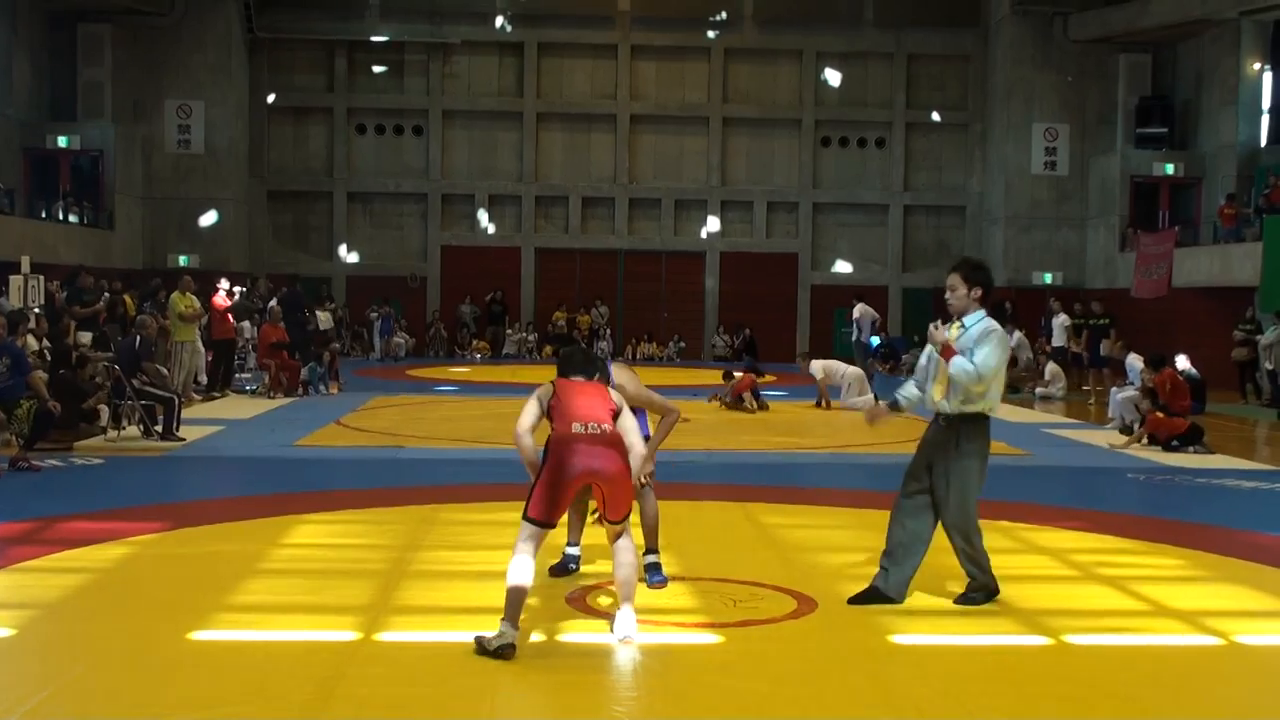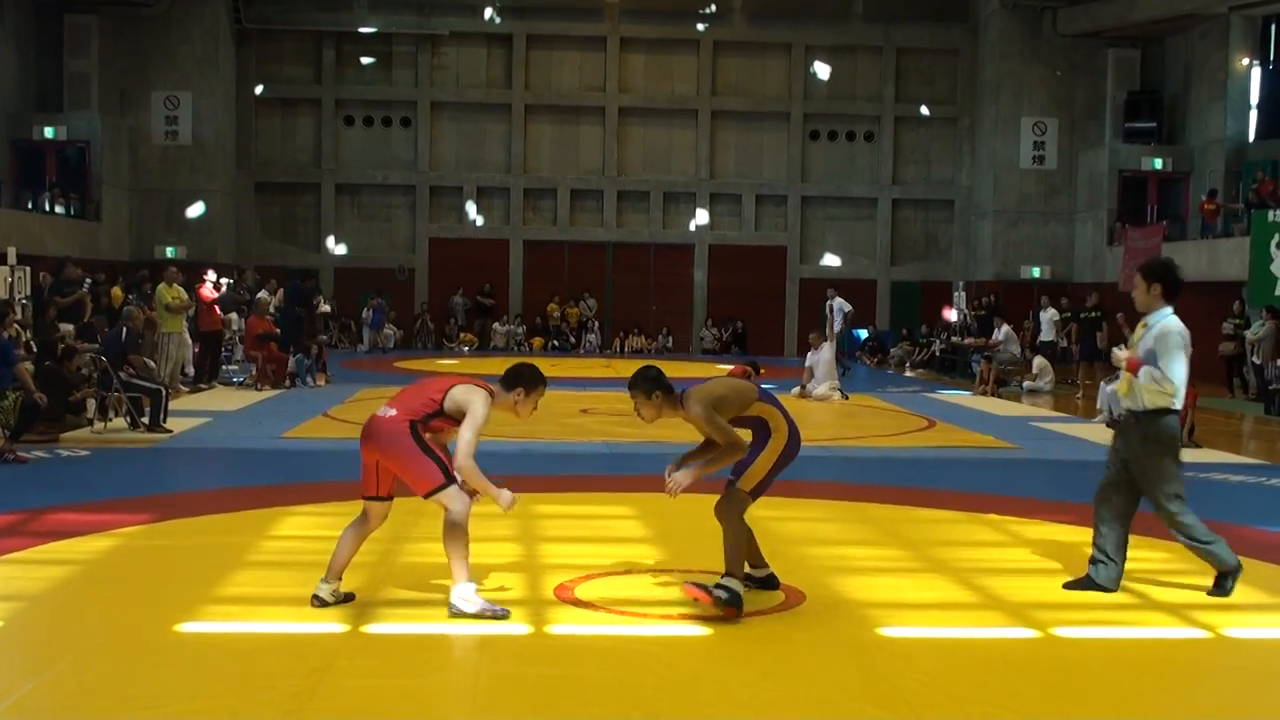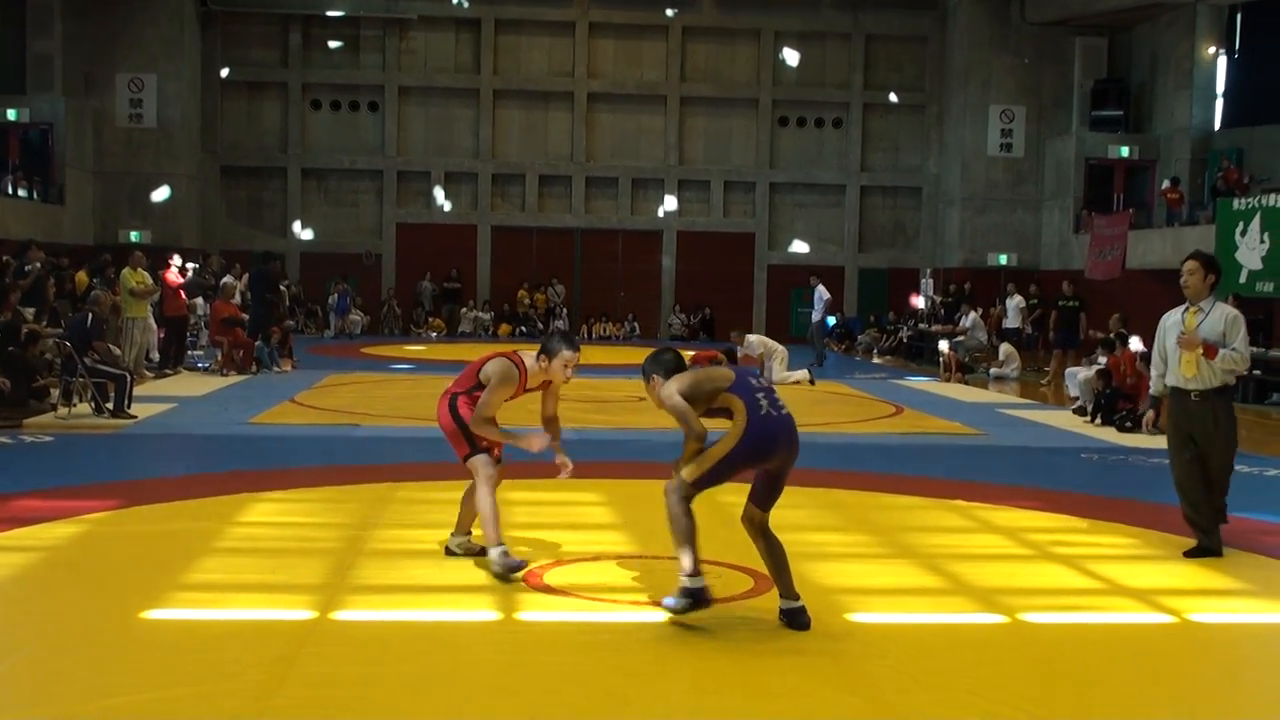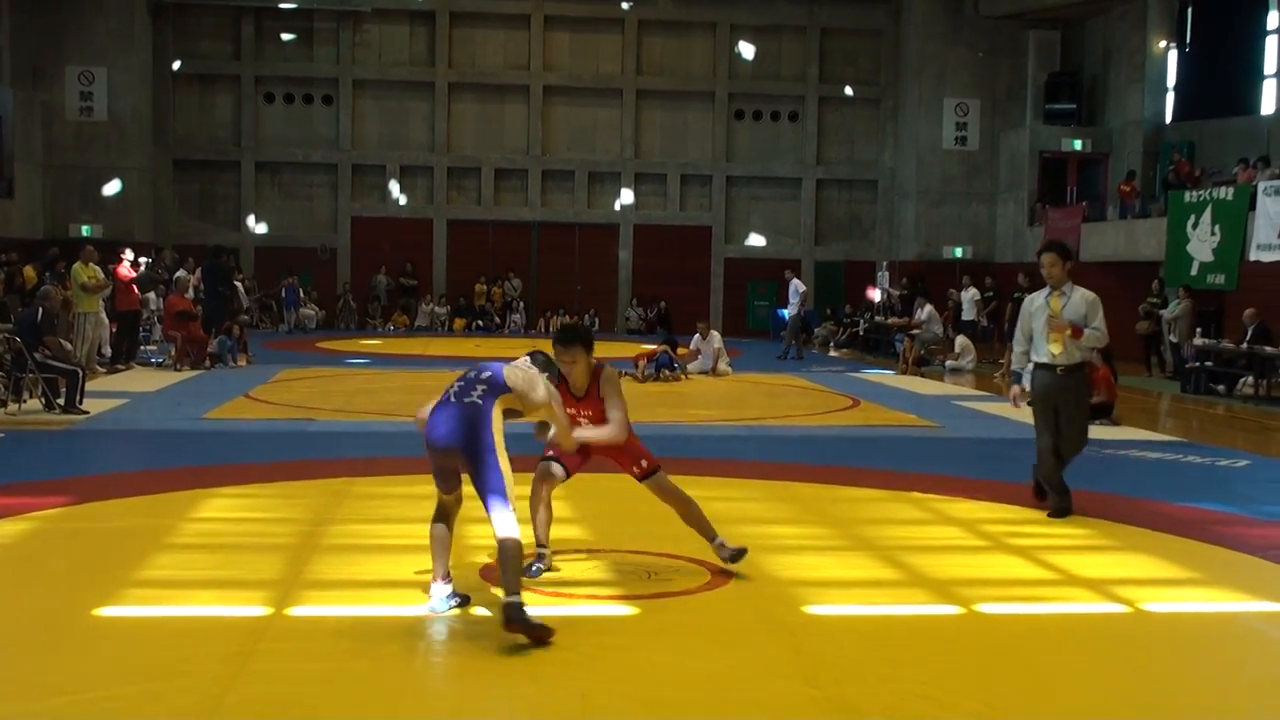
dt=1s
person 1, frame 1
left shoulder: (993, 334)
right shoulder: (946, 335)
left elbow: (977, 379)
right elbow: (922, 380)
left wrist: (945, 349)
right wrist: (891, 404)
left hip: (969, 431)
right hip: (939, 427)
left knee: (958, 515)
right knee: (911, 505)
left ankle: (982, 584)
right ankle: (889, 583)
person 1, frame 2
left shoulder: (1171, 330)
right shoulder: (1144, 329)
left elbow: (1169, 383)
left wrist: (1131, 364)
left hip: (1157, 427)
right hip: (1133, 424)
left knee: (1169, 505)
right knee: (1110, 499)
left ankle: (1224, 562)
right ankle: (1103, 572)
person 1, frame 3
left shoulder: (1229, 317)
right shoulder: (1169, 319)
left elbow: (1242, 360)
right elbow: (1158, 364)
left wrist: (1204, 348)
right wrist: (1152, 404)
left hip: (1215, 403)
right hip: (1179, 402)
left knee: (1217, 471)
right knee: (1185, 474)
left ankle: (1215, 511)
right ankle: (1207, 538)
person 1, frame 4
left shoulder: (1087, 299)
right shoulder: (1031, 302)
left elbow: (1101, 338)
right elbow: (1021, 344)
left wrist: (1071, 330)
right wrist: (1016, 379)
left hip: (1075, 376)
right hip: (1043, 375)
left knee: (1075, 439)
right knee: (1046, 441)
left ankle: (1044, 481)
right ankle: (1059, 498)
person 2, frame 1
left shoulder: (547, 390)
right shoulder: (612, 395)
left elbow: (523, 432)
right elbow: (639, 451)
left wrist: (539, 479)
right wrist: (621, 491)
left hip: (565, 452)
right hip: (611, 454)
left knee: (527, 545)
right knee: (620, 534)
left ankle: (507, 633)
right ankle: (626, 618)
person 2, frame 2
left shoulder: (470, 390)
right shoulder: (481, 400)
right elbow: (462, 461)
left wrist: (455, 477)
right wrist: (496, 494)
left hip: (374, 428)
right hip: (399, 432)
left knee: (372, 516)
right knee: (458, 505)
left ankle: (328, 588)
right ankle: (463, 595)
person 2, frame 3
left shoulder: (550, 375)
right shoulder: (509, 373)
left elbow: (550, 417)
right elbow: (478, 422)
left wrist: (558, 453)
right wrist: (519, 440)
left hip: (477, 406)
right hip: (457, 405)
left knee: (493, 475)
right knee: (487, 473)
left ankle: (459, 540)
right ankle: (497, 554)
person 2, frame 4
left shoulder: (605, 378)
left elbow: (617, 433)
left wrist: (572, 434)
left hip: (611, 433)
right hip: (576, 435)
left knee: (669, 492)
right knee: (542, 481)
left ankle: (718, 546)
right ankle: (542, 554)
person 3, frame 1
left shoulder: (628, 389)
left elbow: (673, 413)
left wrist: (648, 454)
left hip: (631, 413)
left knee: (642, 483)
left ankle: (652, 561)
right ankle: (572, 554)
person 3, frame 2
left shoulder: (692, 405)
right shoulder: (684, 404)
left elbow: (737, 447)
right elbow: (716, 442)
left wrist: (694, 472)
right wrist: (681, 462)
left hip: (778, 434)
right hip: (775, 434)
left knee: (729, 507)
right knee: (729, 509)
left ankle: (729, 590)
right ankle: (760, 572)
person 3, frame 3
left shoulder: (669, 389)
right shoulder: (709, 383)
left elbow: (697, 434)
left wrist: (683, 466)
right wrist: (698, 461)
left hip: (758, 431)
right hip: (786, 435)
left knee: (676, 490)
right knee: (755, 522)
left ankle: (693, 585)
right ankle: (792, 607)
person 3, frame 4
left shoulder: (490, 371)
right shoulder: (544, 389)
left elbow: (423, 415)
right elbow: (568, 444)
left hip: (438, 427)
right hip: (479, 429)
left knee: (448, 503)
right knee: (505, 525)
left ankle: (441, 590)
right ankle: (514, 608)
